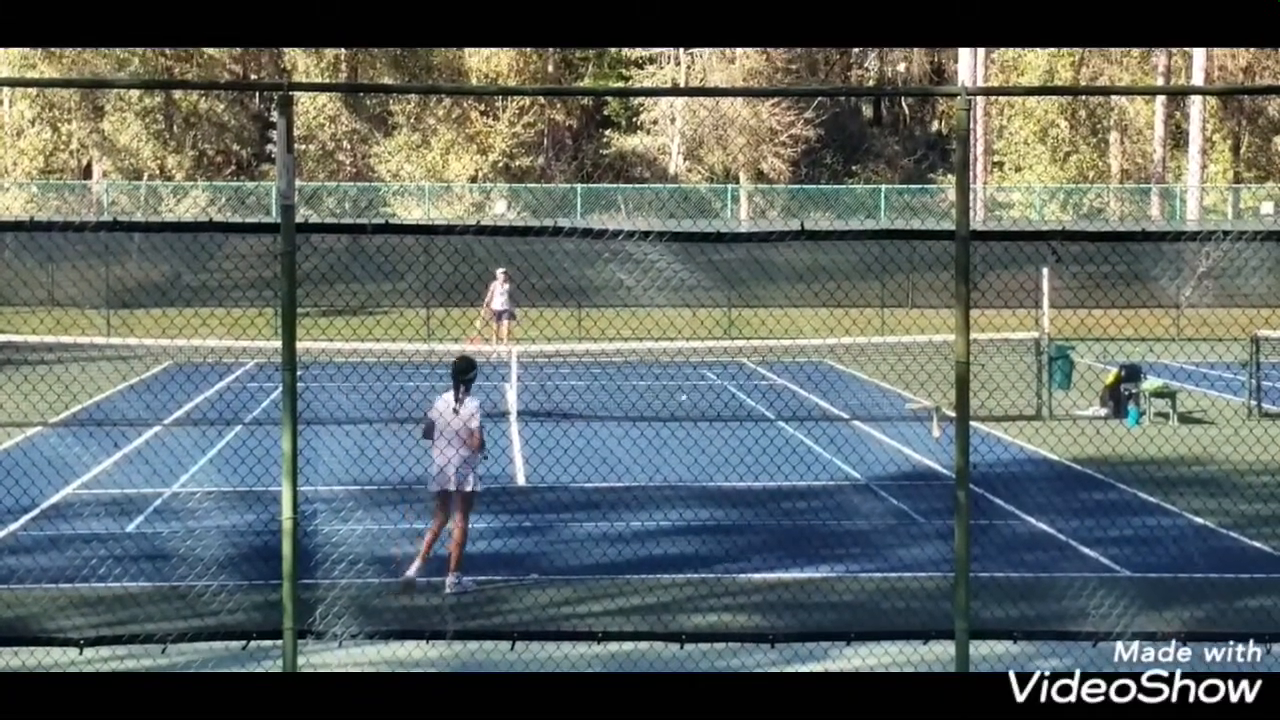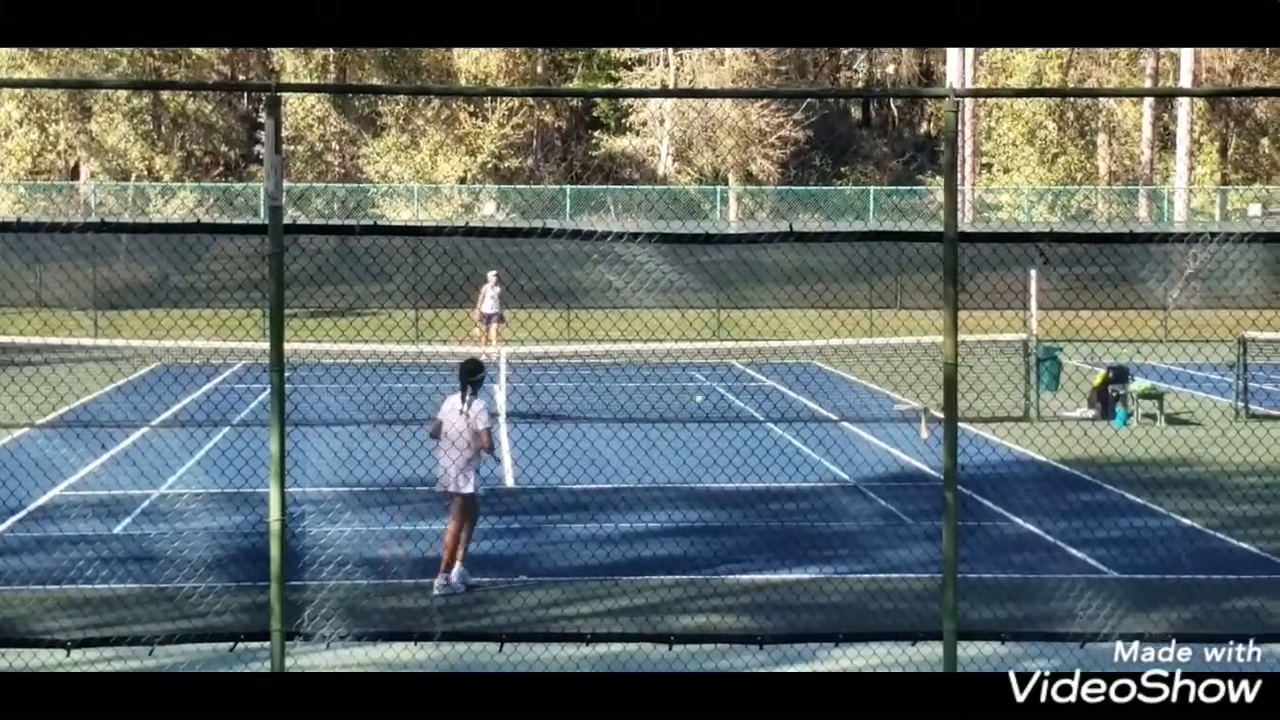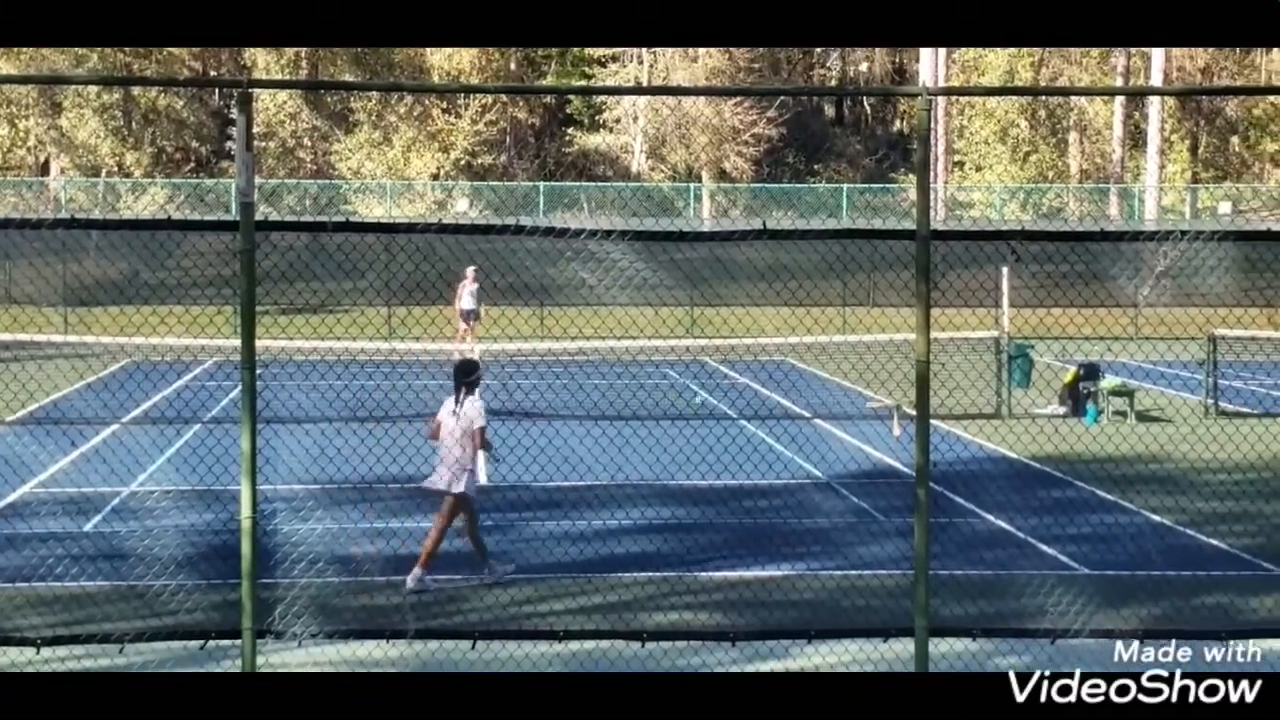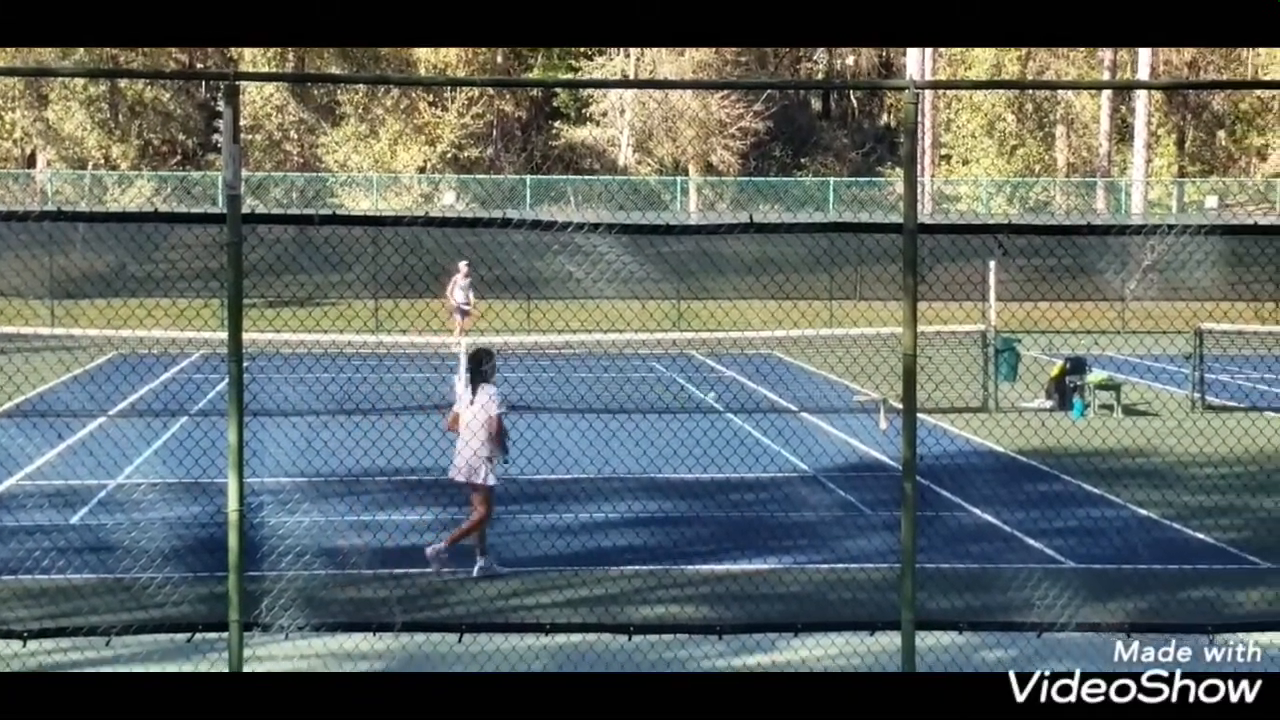
dt=0.2s
person 1, frame 1
left shoulder: (440, 401)
right shoulder: (472, 405)
left elbow: (427, 433)
right elbow: (478, 442)
right wrist: (480, 449)
left hip: (439, 466)
right hip: (462, 468)
left knee: (440, 519)
right knee: (460, 522)
left ankle: (417, 565)
right ankle: (453, 578)
person 1, frame 2
left shoulder: (449, 402)
right shoulder: (479, 406)
left elbow: (434, 433)
right elbow: (487, 443)
right wrist: (490, 449)
left hip: (446, 467)
right hip: (464, 470)
left knee: (467, 517)
right knee: (458, 523)
left ankle: (458, 568)
right ankle: (442, 579)
person 1, frame 3
left shoulder: (449, 403)
right shoulder: (476, 405)
left elbow: (433, 434)
right elbow: (480, 442)
right wrist: (488, 446)
left hip: (446, 467)
right hip: (461, 471)
left knee: (471, 518)
right knee: (442, 523)
left ankle: (488, 567)
right ankle: (417, 575)
person 1, frame 4
left shoulder: (465, 392)
right shoulder: (491, 393)
left elbow: (451, 424)
right elbow: (497, 429)
right wrist: (503, 446)
left hip: (464, 457)
right hip: (481, 459)
left knee: (480, 509)
right knee: (483, 512)
left ankle: (483, 561)
right ankle: (442, 547)
